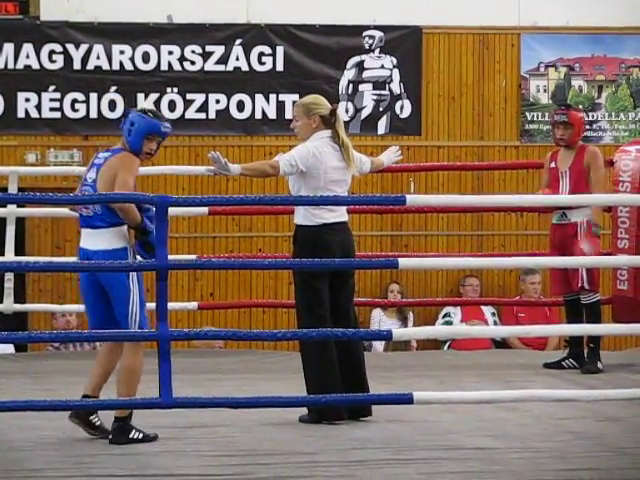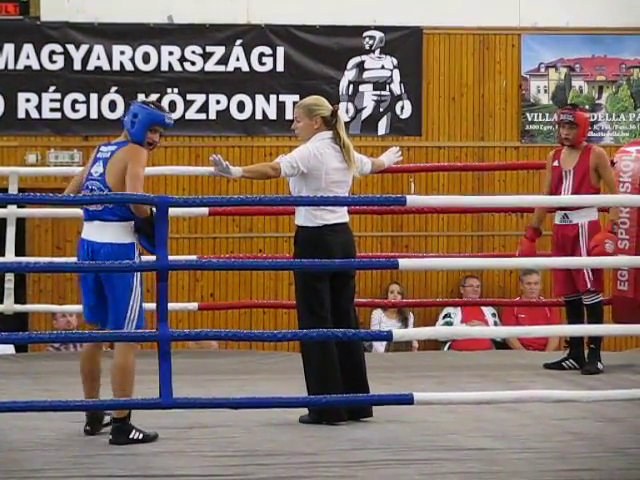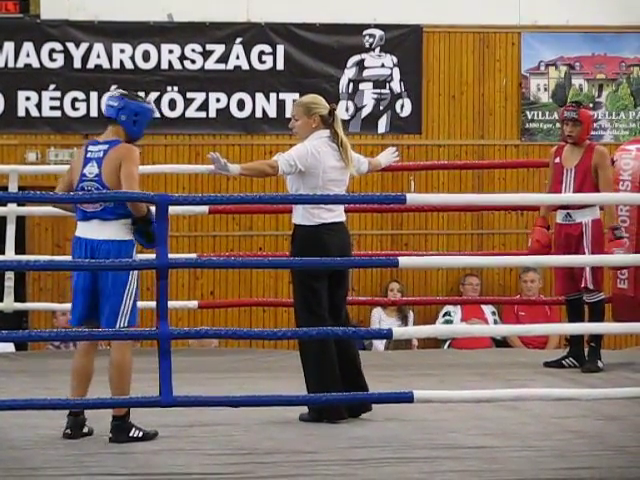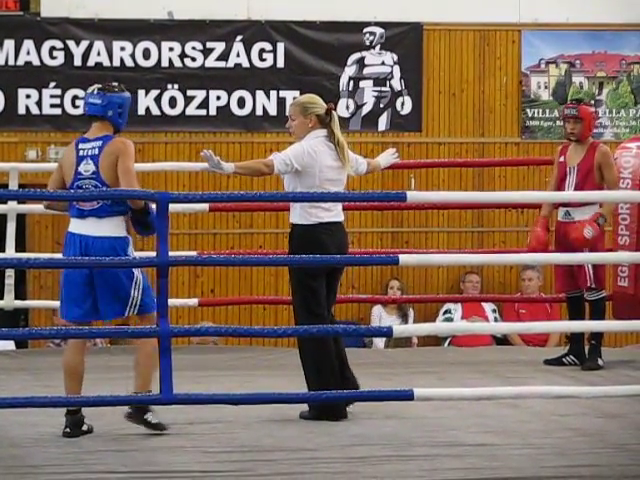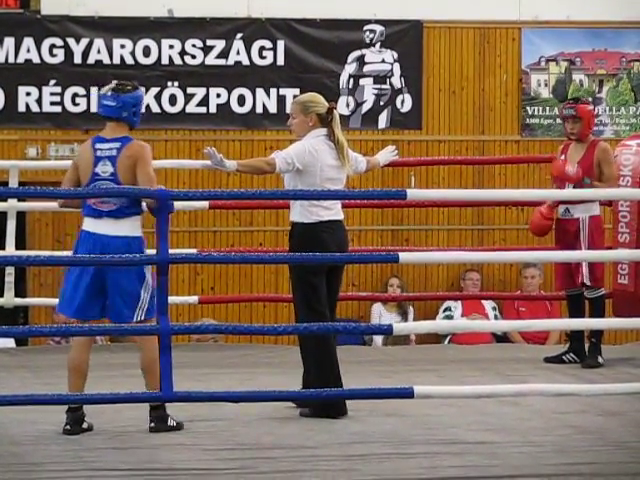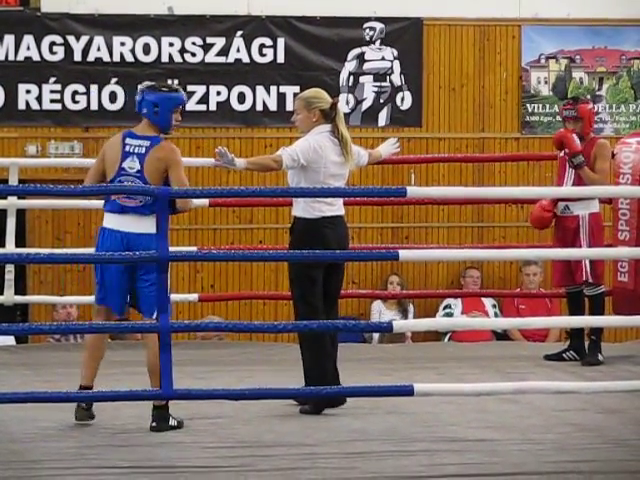
dt=0.3s
person 1, frame 1
left shoulder: (99, 158)
right shoulder: (127, 160)
left elbow: (76, 202)
right elbow: (122, 203)
right wrist: (144, 231)
left hip: (87, 251)
right hip: (114, 254)
left knee: (115, 335)
right knee: (135, 338)
left ankle: (86, 404)
right ankle: (122, 425)
person 1, frame 2
left shoulder: (99, 152)
right shoulder: (135, 153)
left elbow: (69, 196)
right elbow: (135, 197)
right wrist: (150, 224)
left hip: (88, 245)
right hip: (119, 248)
left knee: (97, 331)
right knee: (126, 337)
left ankle: (94, 415)
right ankle: (121, 425)
person 1, frame 3
left shoulder: (83, 153)
right shoulder: (127, 151)
left elbow: (60, 199)
right elbow: (131, 197)
right wrist: (147, 223)
left hip: (83, 244)
right hip: (116, 246)
left knee: (87, 334)
right knee: (122, 336)
left ankle: (75, 419)
right ankle: (121, 422)
person 1, frame 4
left shoulder: (70, 151)
right shoulder: (121, 146)
left elbow: (50, 201)
right elbow: (131, 192)
right wrist: (145, 213)
left hip: (76, 241)
right hip: (111, 243)
left knee: (76, 331)
right knee: (148, 319)
left ankle: (73, 417)
right ankle: (140, 403)
person 1, frame 5
left shoulder: (84, 150)
right shoulder: (138, 150)
left elbow: (64, 199)
right elbow: (153, 198)
left hip: (90, 241)
right hip: (127, 244)
left knee: (82, 330)
right knee: (145, 329)
left ankle: (74, 414)
right ankle: (158, 413)
person 1, frame 6
left shoulder: (113, 143)
right shoulder: (167, 151)
left elbow: (88, 188)
right elbow: (183, 204)
left hip: (111, 236)
right hip: (146, 240)
left knee: (104, 315)
left ankle: (84, 394)
right ankle: (160, 412)
person 2, frame 1
left shoulder: (309, 151)
right shoulder: (343, 151)
left elbow: (272, 167)
right elbow: (371, 164)
left wrist: (234, 169)
right wrist: (388, 158)
left hip: (313, 239)
right hip: (341, 237)
left knee: (315, 321)
right knee: (343, 318)
left ankle: (326, 407)
right ankle: (355, 402)
person 2, frame 2
left shoulder: (310, 152)
right shoulder: (344, 151)
left elbow: (273, 169)
right elbow: (371, 165)
left wrist: (235, 172)
right wrist: (388, 159)
left hip: (314, 240)
right hip: (342, 238)
left knee: (316, 322)
right knee: (344, 319)
left ankle: (327, 408)
right ankle: (355, 403)
person 2, frame 3
left shoulder: (308, 150)
right shoulder: (341, 150)
left elbow: (271, 167)
right elbow: (368, 164)
left wrist: (233, 169)
right wrist: (384, 159)
left hip: (312, 238)
right hip: (338, 237)
left knee: (313, 321)
right knee: (337, 318)
left ankle: (327, 406)
right ankle: (354, 397)
person 2, frame 4
left shoulder: (304, 150)
right shoulder: (339, 150)
left elbow: (266, 166)
right elbow: (368, 165)
left wrist: (227, 167)
right wrist: (385, 160)
left hip: (309, 238)
right hip: (336, 236)
left knee: (311, 319)
right knee: (323, 314)
left ankle: (327, 404)
right ankle: (343, 386)
person 2, frame 5
left shoulder: (305, 148)
right shoulder: (339, 149)
left elbow: (268, 164)
right elbow: (366, 164)
left wrist: (229, 165)
right wrist: (383, 158)
left hip: (310, 236)
right hip: (336, 234)
left knee: (313, 317)
right knee: (324, 314)
left ankle: (327, 399)
right ankle: (316, 391)
person 2, frame 6
left shoulder: (310, 144)
right shoulder: (342, 144)
left elbow: (276, 161)
right elbow: (369, 156)
left wrist: (238, 163)
right wrist: (385, 150)
left hip: (311, 231)
right hip: (337, 230)
left knee: (309, 311)
right knee: (327, 310)
left ankle: (324, 390)
right ankle: (320, 389)
person 3, frame 1
left shoulder: (591, 154)
right shoulder: (551, 157)
left elbow: (598, 193)
right elbow: (546, 191)
left wrist: (593, 230)
left hip: (582, 224)
right hip: (558, 226)
left knee: (587, 288)
right knee: (567, 291)
left ankle: (594, 354)
right ankle: (575, 353)
person 3, frame 2
left shoulder: (595, 154)
right shoulder: (554, 156)
left elbow: (614, 192)
right elbow: (546, 194)
left wrist: (610, 229)
right wrist: (532, 231)
left hip: (585, 225)
right hip: (560, 226)
left knee: (590, 289)
right knee: (568, 291)
left ankle: (594, 354)
right ankle: (575, 353)
person 3, frame 3
left shoulder: (597, 153)
right shoulder: (556, 153)
left elbow: (608, 195)
left wrist: (614, 232)
right wrist: (540, 225)
left hip: (588, 224)
right hip: (562, 224)
left knee: (592, 288)
right knee: (569, 290)
left ankle: (595, 352)
right ankle: (575, 352)
person 3, frame 4
left shoulder: (601, 152)
right shoulder: (561, 152)
left elbow: (614, 192)
left wrist: (598, 221)
right wrist: (541, 222)
left hip: (587, 223)
right hip: (564, 223)
left knee: (593, 286)
right knee: (570, 288)
left ankle: (595, 350)
right ankle: (575, 349)
person 3, frame 5
left shoulder: (600, 148)
right shoulder: (564, 149)
left elbow: (612, 189)
left wrist: (582, 181)
left hip: (587, 219)
right hip: (564, 220)
left knee: (592, 282)
right knee: (570, 284)
left ankle: (595, 347)
right ankle: (576, 346)
person 3, frame 6
left shoulder: (600, 146)
right shoulder: (564, 146)
left elbow: (600, 184)
left wrist: (576, 156)
left hip: (587, 217)
right hip: (564, 217)
left knee: (591, 280)
right knee: (570, 281)
left ankle: (595, 345)
right ankle: (575, 344)
